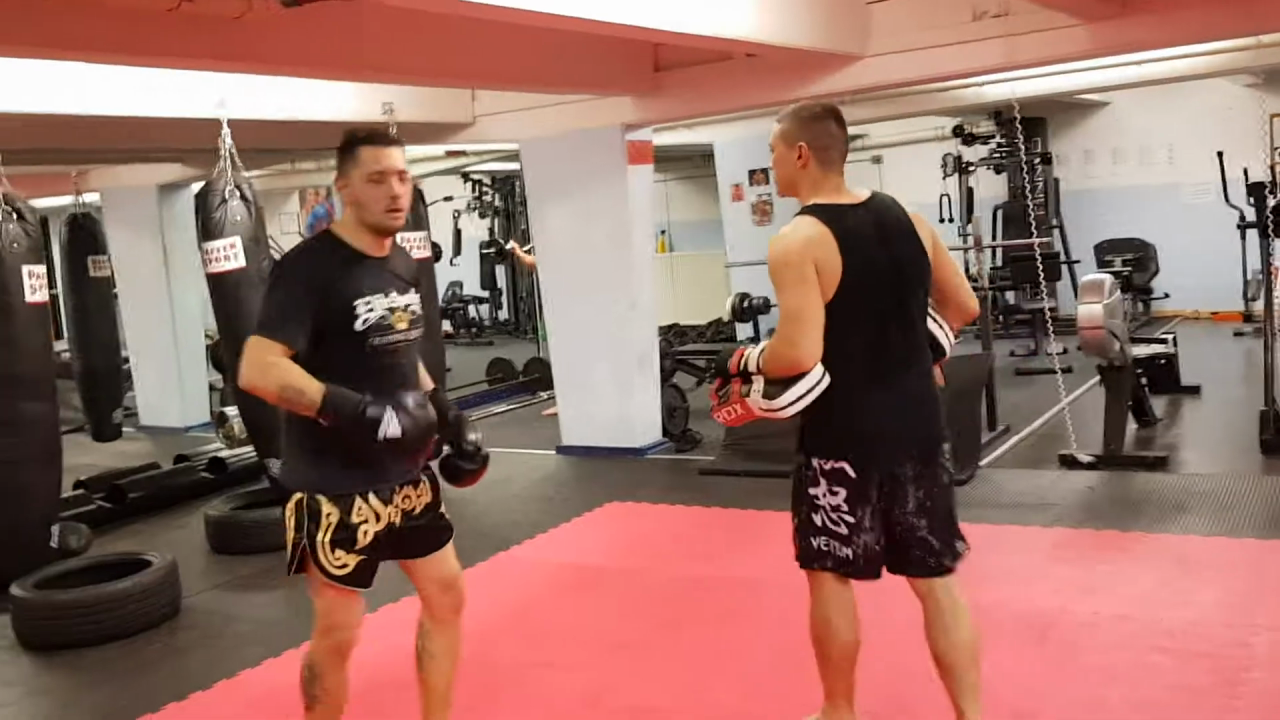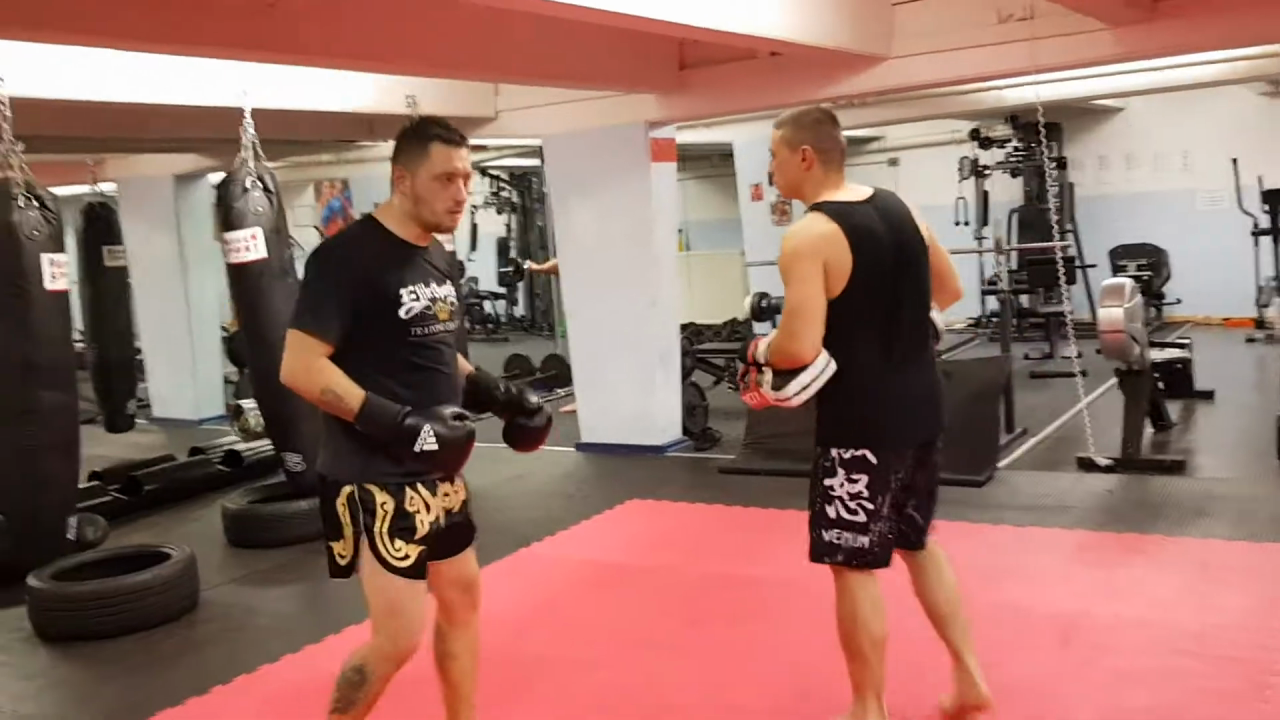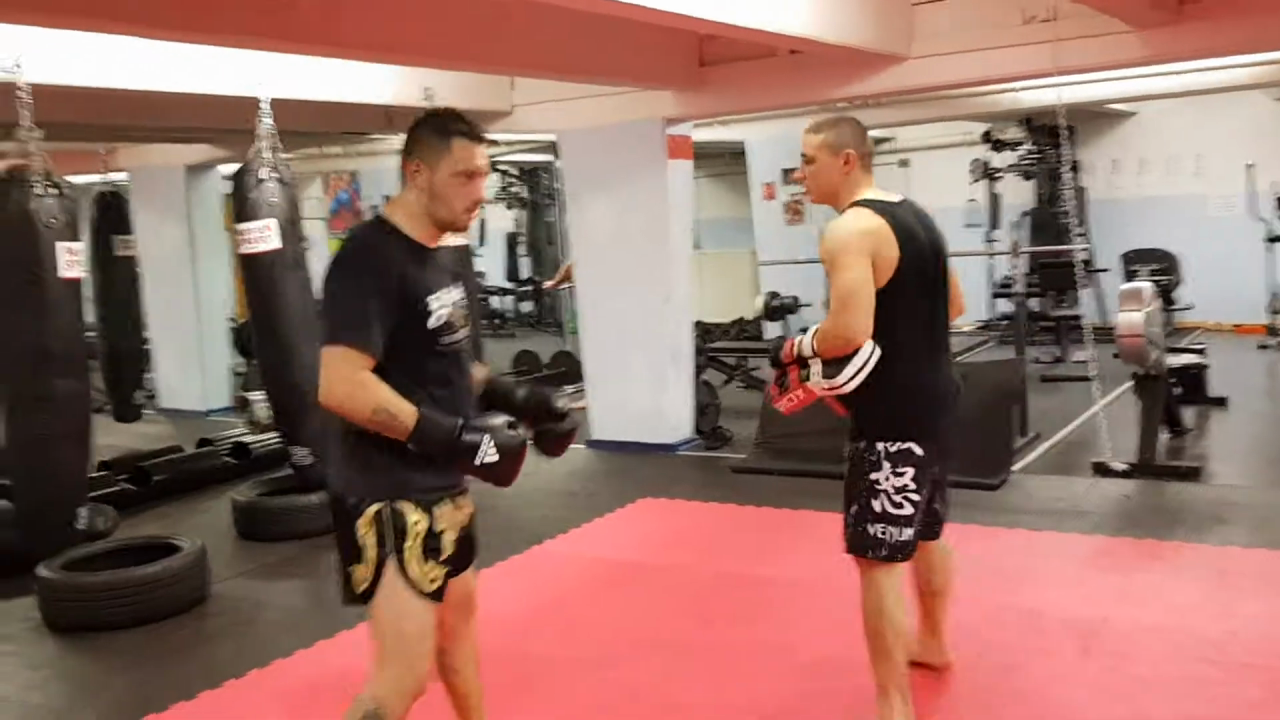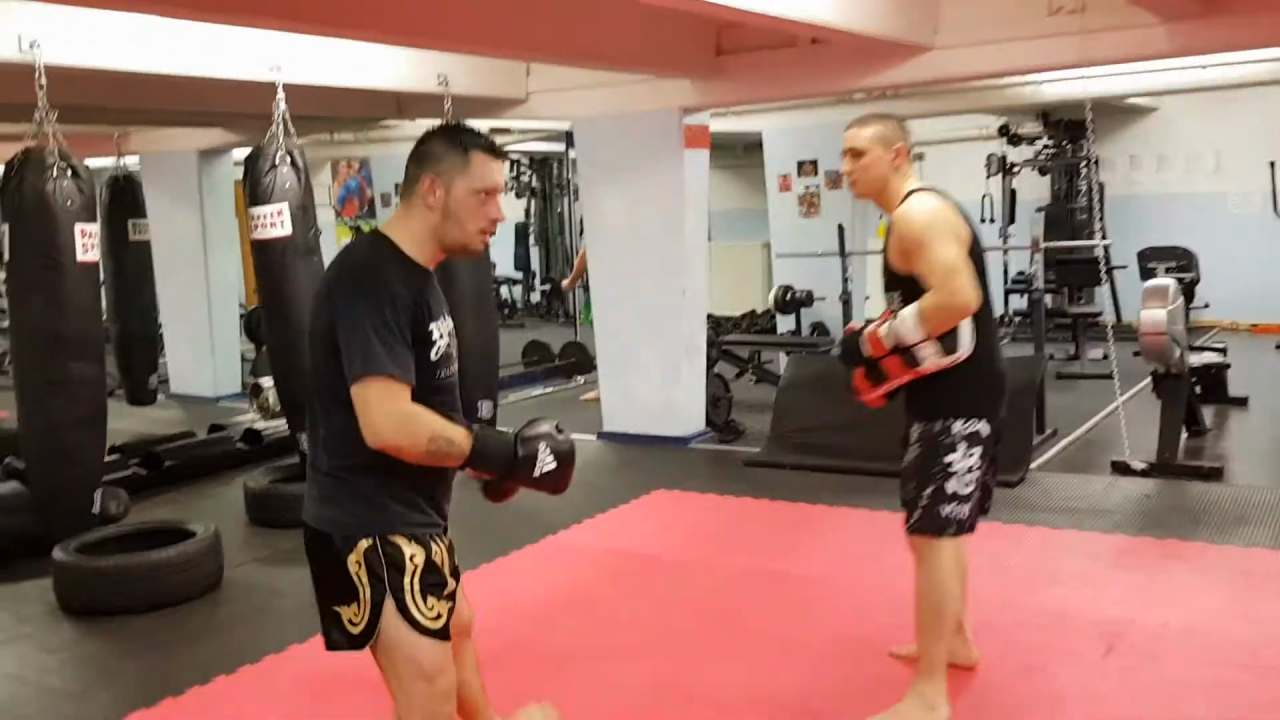
dt=0.2s
person 1, frame 1
left shoulder: (798, 241)
right shoulder: (905, 218)
left elbow: (798, 354)
right elbow: (964, 307)
left wrist: (747, 362)
left hip: (844, 433)
right hip: (917, 420)
left knee: (832, 577)
right knee: (937, 575)
person 1, frame 2
left shoulder: (808, 237)
right shoulder: (900, 212)
left elbow: (798, 347)
right elbow: (949, 291)
left wrist: (761, 351)
left hip: (859, 419)
right hip: (921, 403)
left knee: (854, 567)
right knee: (917, 542)
person 1, frame 3
left shoulder: (849, 229)
right shoulder: (913, 216)
left elbow: (851, 329)
right elbow: (953, 306)
left wrist: (795, 350)
left hip: (895, 413)
right hip: (928, 400)
left knee: (878, 557)
right knee: (918, 535)
right ankle: (932, 641)
person 1, frame 4
left shoulder: (920, 214)
right shoulder: (911, 217)
left elbow: (960, 300)
left wrist: (877, 339)
right wrist: (879, 342)
left hip: (957, 395)
right hip: (940, 392)
left knee: (931, 532)
right knee: (934, 528)
right ankle: (954, 640)
person 2, frame 1
left shoulder: (402, 263)
right shoulder: (309, 269)
right elbow: (257, 371)
left wrist: (445, 416)
right wrist: (362, 415)
left hip: (403, 474)
right hip: (333, 485)
left knee: (444, 597)
right knee: (336, 633)
person 2, frame 2
left shoulder: (437, 256)
right shoulder: (348, 257)
right elbow: (300, 368)
left wrist: (498, 395)
right wrist: (396, 427)
left hip: (429, 472)
right hip: (372, 478)
left knee: (460, 599)
right knee: (396, 638)
person 2, frame 3
left shoulder: (438, 255)
right shoulder: (368, 260)
right elbow: (342, 387)
left wrist: (516, 397)
right wrist: (460, 439)
left hip: (433, 486)
right hip: (389, 494)
left knee: (455, 615)
person 2, frame 4
left shoulder: (414, 273)
right shoulder: (372, 280)
right elbow: (387, 422)
left wrist: (486, 450)
right wrist: (506, 455)
left hip: (406, 515)
right hip: (373, 527)
left knee: (454, 630)
